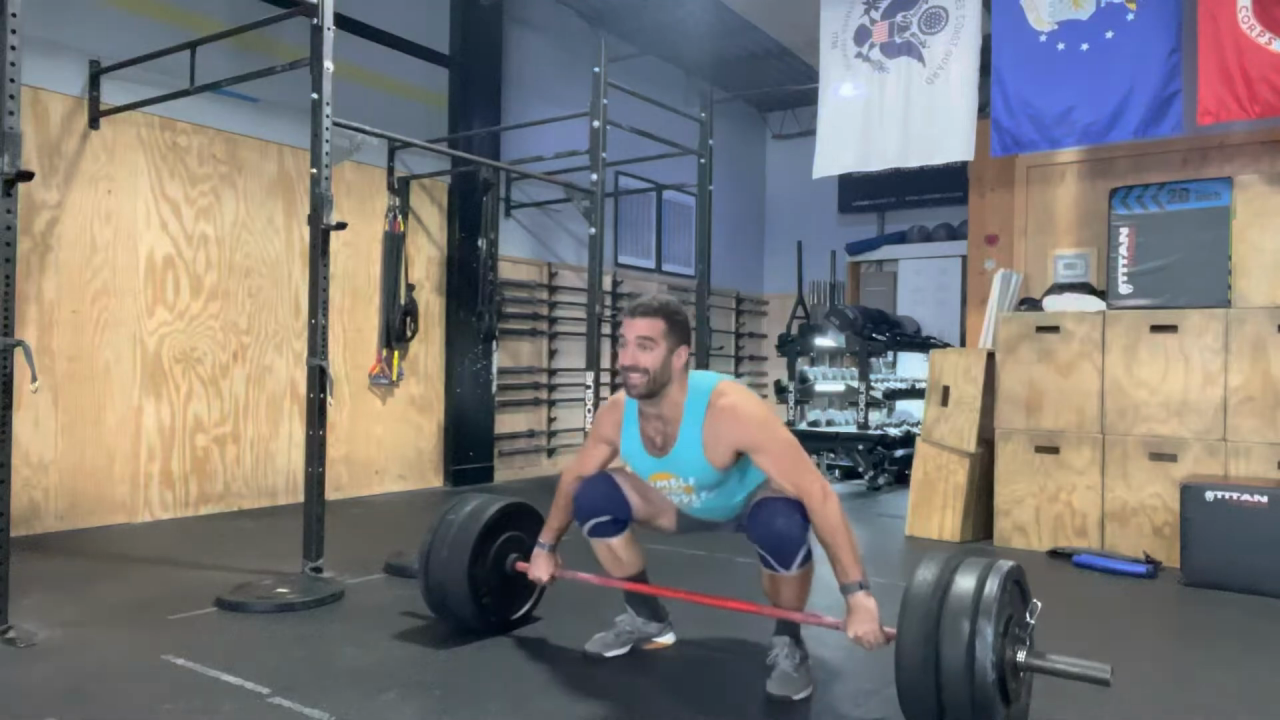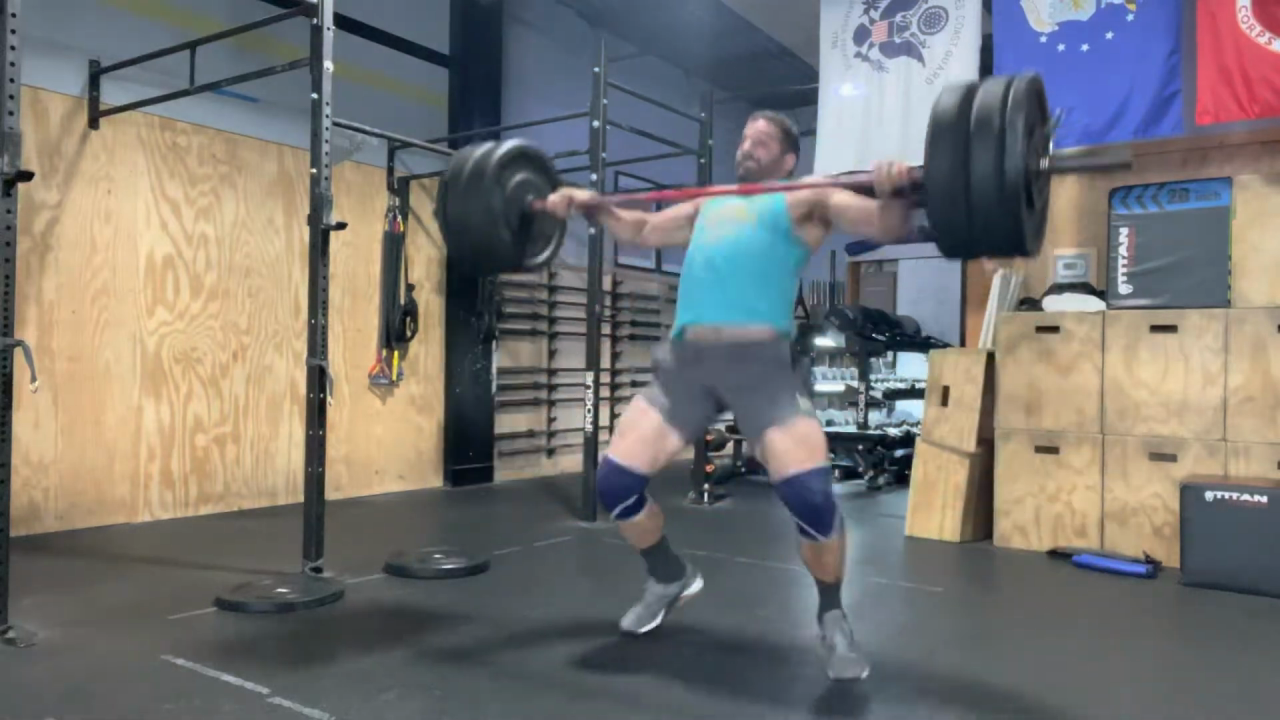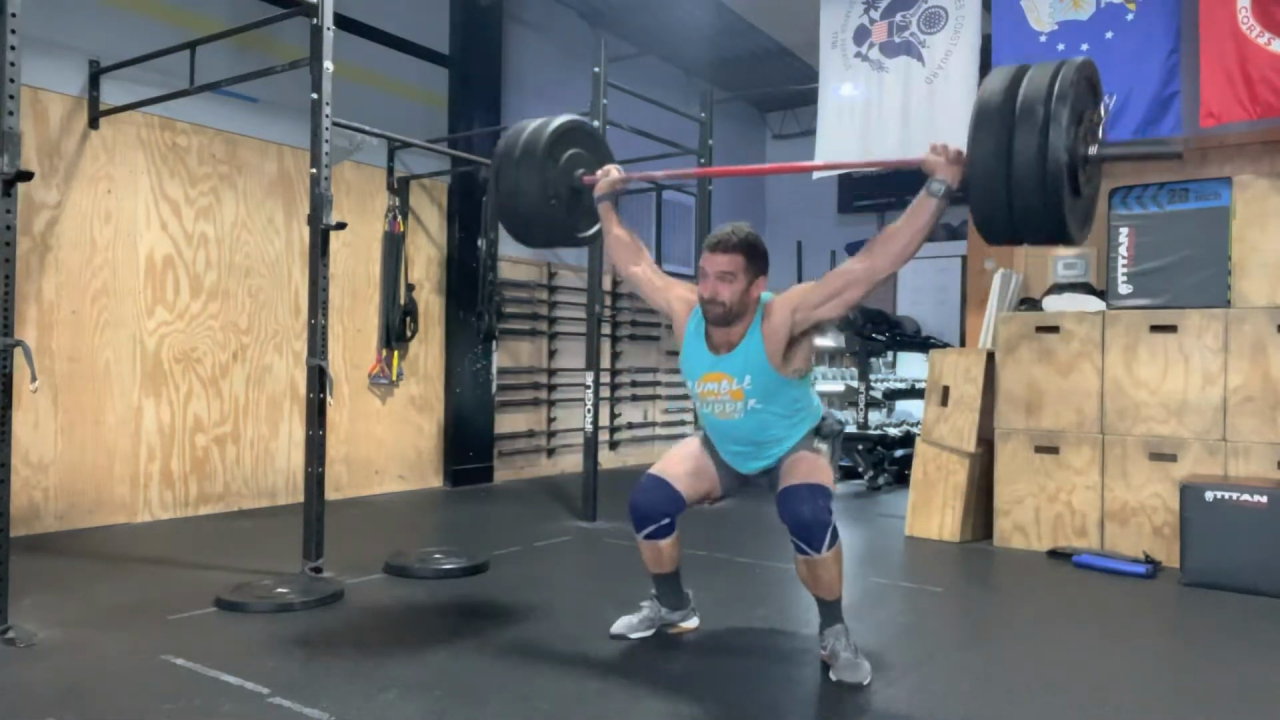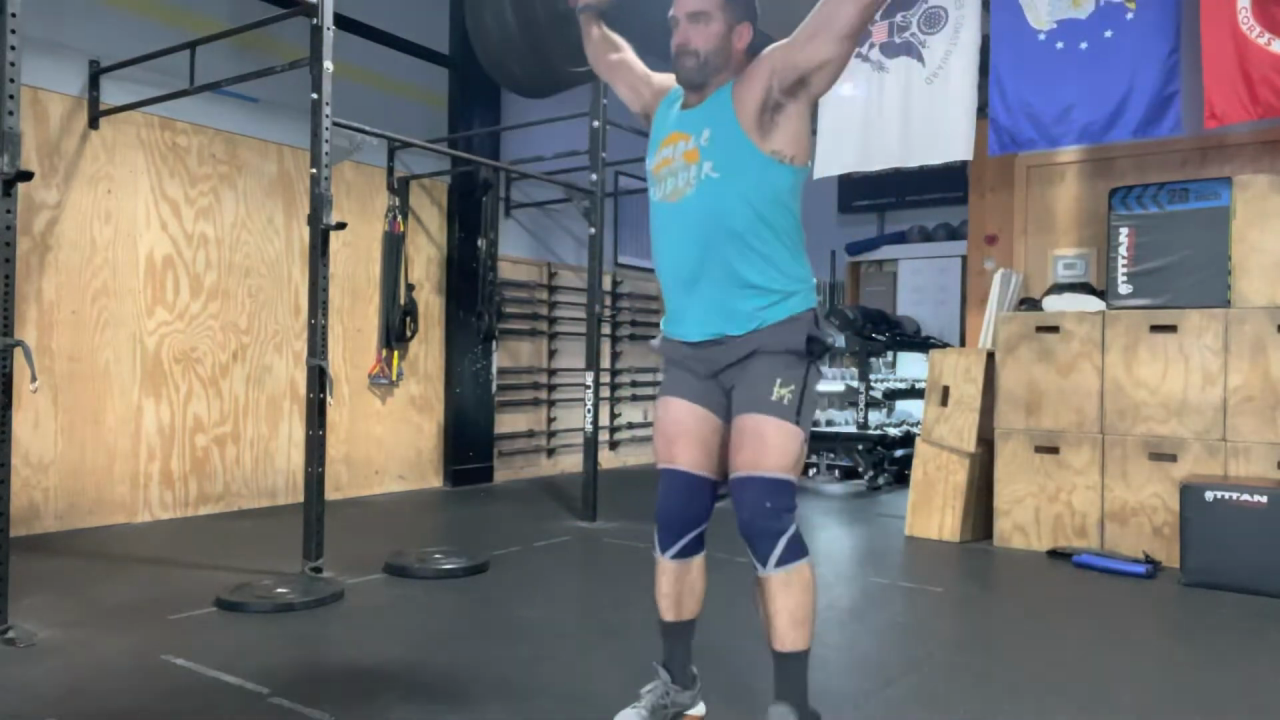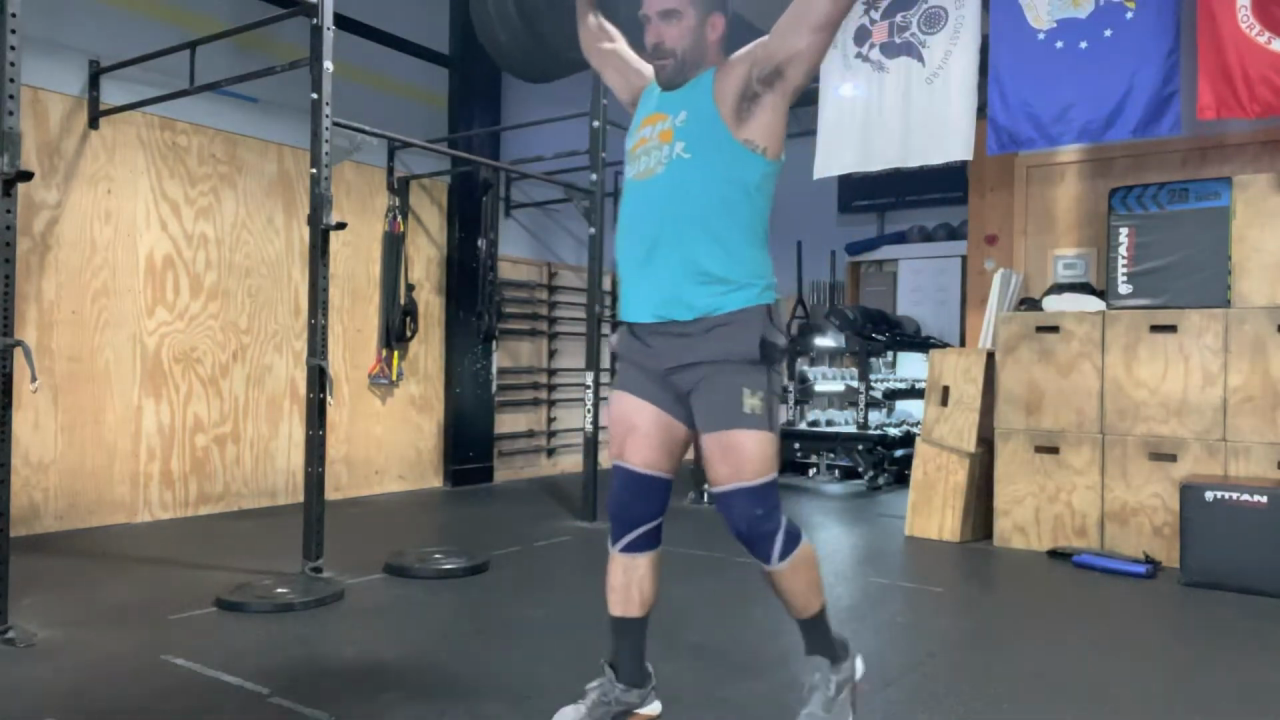
dt=1s
person 1, frame 1
left shoulder: (729, 410)
right shoulder: (616, 412)
left elbow: (817, 494)
right elbow: (576, 476)
left wrist: (858, 597)
right wrist: (545, 547)
left hip: (757, 496)
right hip: (688, 503)
left knee: (781, 529)
right knee: (592, 499)
left ankle: (788, 643)
right ankle: (646, 617)
person 1, frame 2
left shoulder: (802, 198)
right shoulder: (710, 204)
left elbow: (882, 220)
right elbow: (639, 227)
left wrist: (893, 194)
right wrist: (587, 205)
left hip: (759, 360)
right hip: (687, 356)
left knee: (808, 496)
right knee: (616, 480)
left ankle: (832, 620)
right ankle: (670, 577)
person 1, frame 3
left shoulder: (783, 322)
right shoulder: (685, 313)
left elbow: (871, 265)
right elbow: (634, 263)
left wrist: (939, 186)
right wrist: (605, 201)
left hip: (793, 445)
right hip: (721, 447)
left knee: (806, 514)
right knee: (649, 501)
left ankle: (833, 632)
right ankle: (670, 604)
person 1, frame 4
left shoulder: (769, 90)
right shoulder: (662, 101)
right elbow: (610, 59)
left hip: (773, 337)
right hip: (689, 346)
left knee: (762, 511)
right knee: (678, 516)
person 1, frame 5
left shoulder: (747, 82)
right shoulder: (649, 93)
left hip: (727, 332)
right hip: (645, 337)
left knee: (750, 512)
right knee: (630, 511)
left ankle: (833, 660)
